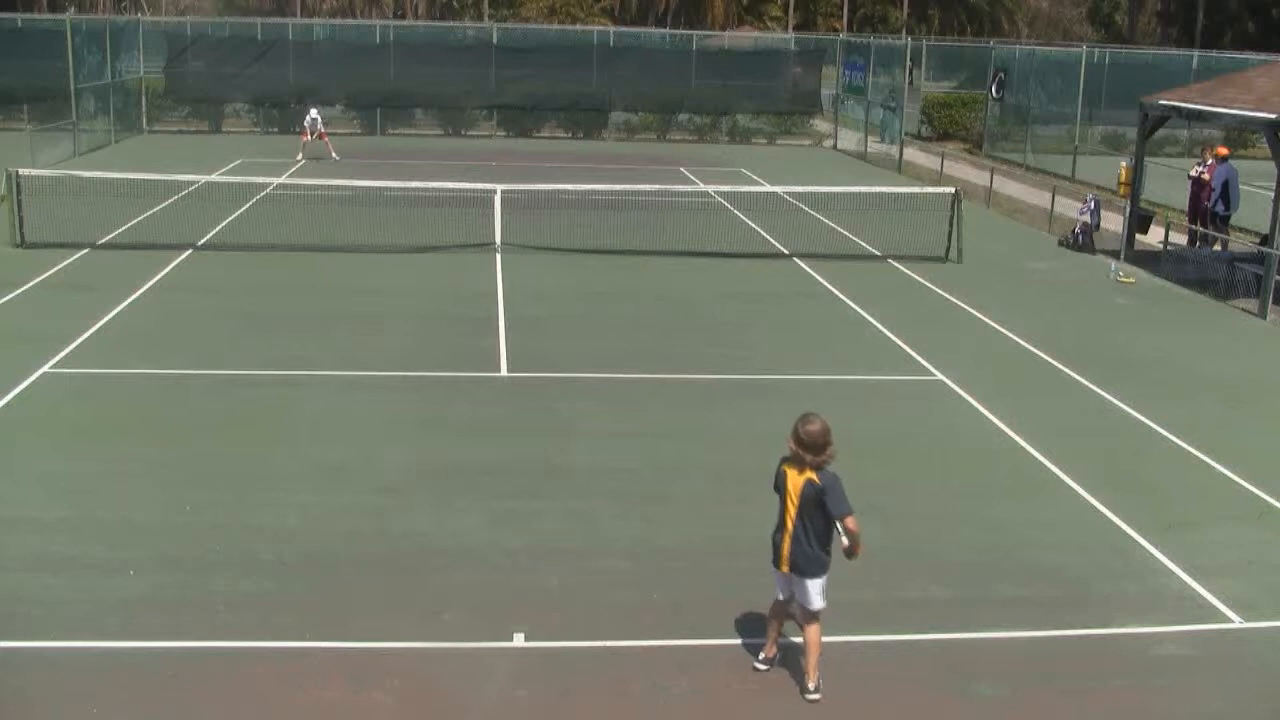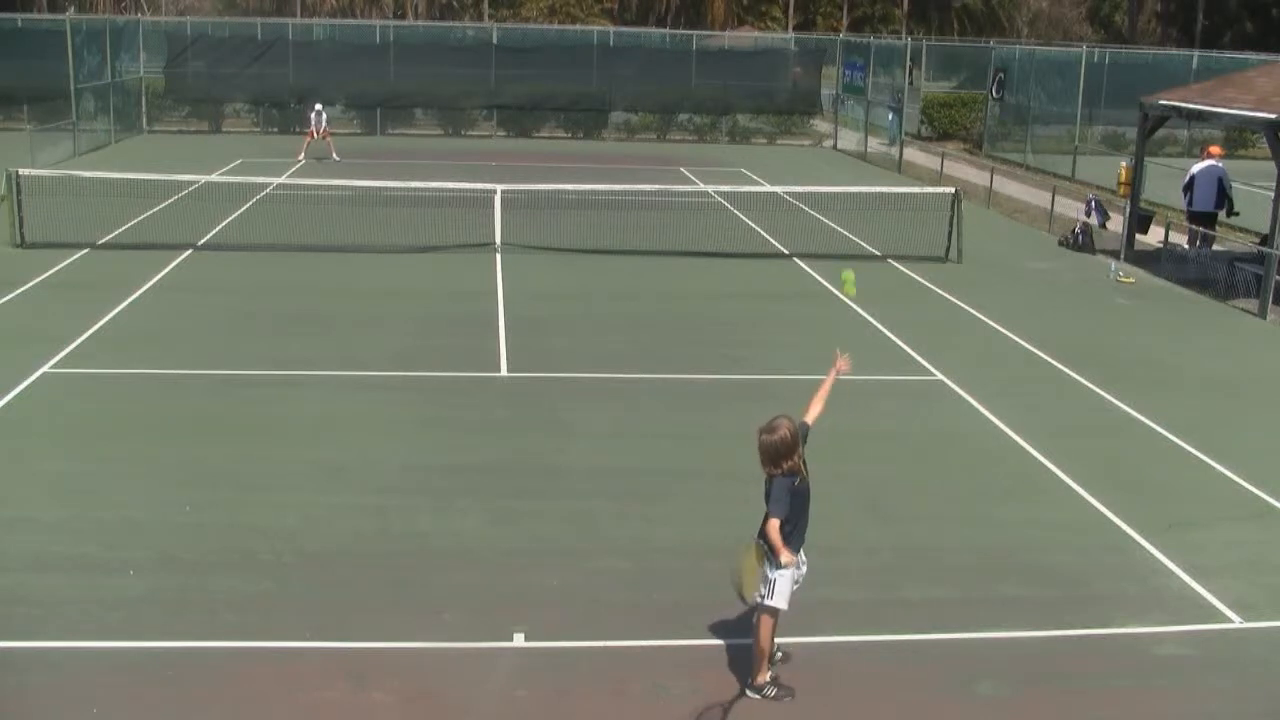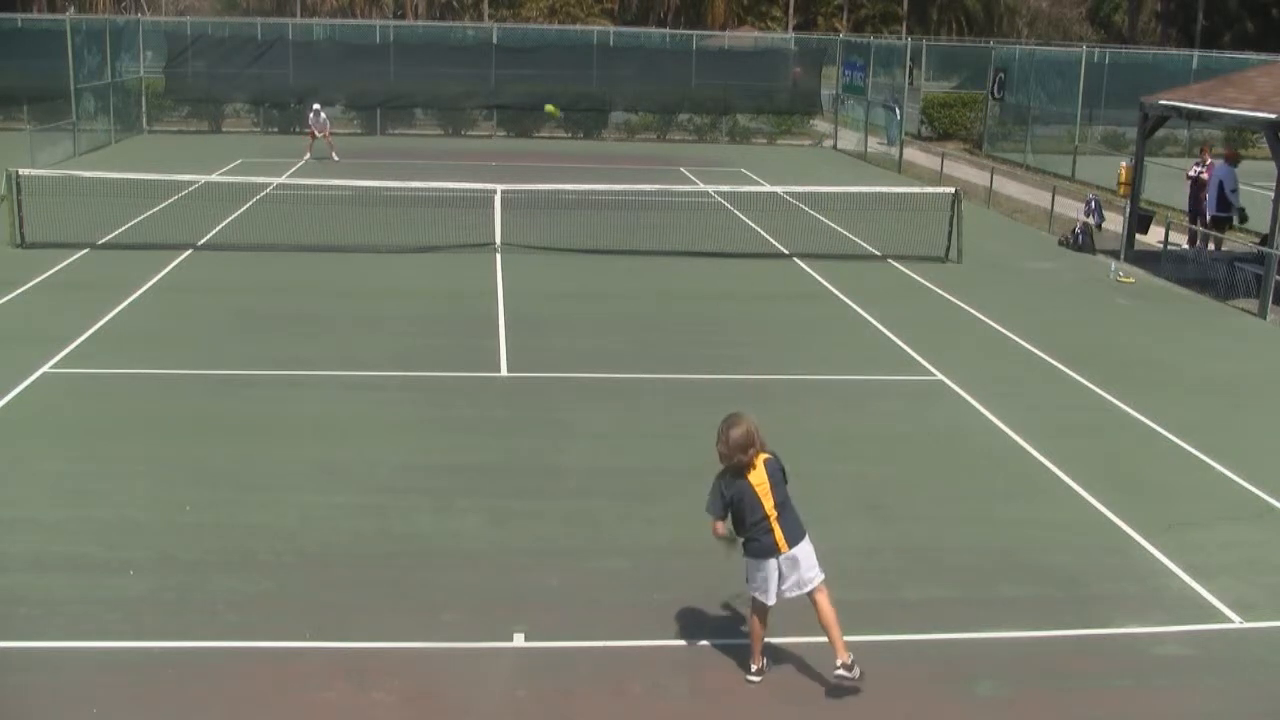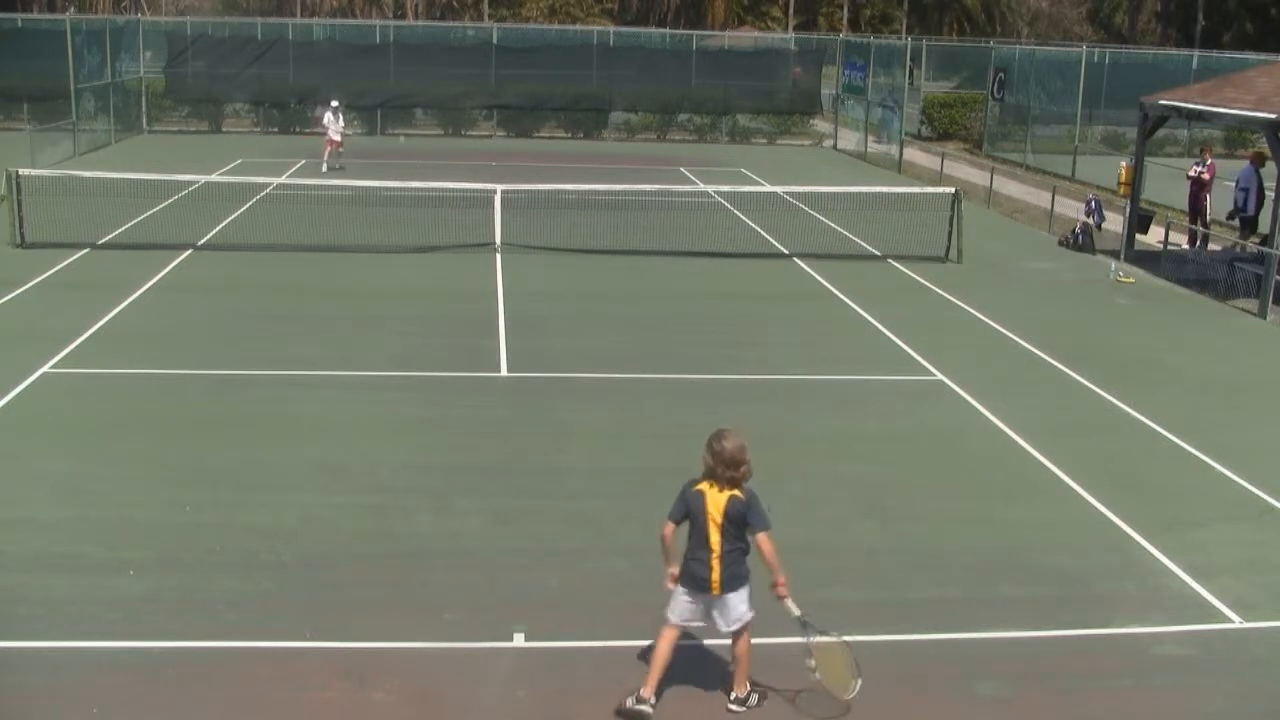
dt=1s
person 1, frame 1
left shoulder: (784, 468)
right shoulder: (827, 481)
right elbow: (849, 525)
right wrist: (855, 546)
left hip: (783, 553)
right hip: (811, 560)
left knee: (782, 601)
right knee: (810, 617)
left ankle: (768, 653)
right ankle: (811, 681)
person 1, frame 2
left shoulder: (793, 447)
right shoulder: (781, 482)
left elbow: (813, 408)
right elbow: (771, 525)
left wrist: (834, 373)
right wrist: (781, 551)
left hip: (790, 548)
right hip: (779, 554)
left knee: (774, 607)
right knee: (769, 612)
left ankle: (768, 650)
right ankle: (759, 679)
person 1, frame 3
left shoulder: (724, 481)
right shoulder: (772, 462)
left elbow: (718, 529)
left wrist: (735, 535)
left hip: (759, 552)
right hip: (794, 542)
left knee: (759, 605)
right knee: (818, 593)
left ankle: (756, 664)
right ankle: (843, 659)
person 1, frame 4
left shoulder: (691, 491)
right shoulder: (746, 498)
left elbow: (667, 531)
right elbow: (763, 542)
left wrist: (671, 565)
right wrist: (778, 578)
left hip: (692, 577)
right hip: (731, 580)
left knee: (671, 627)
right knee: (741, 630)
left ankle: (645, 696)
right ankle: (740, 693)
